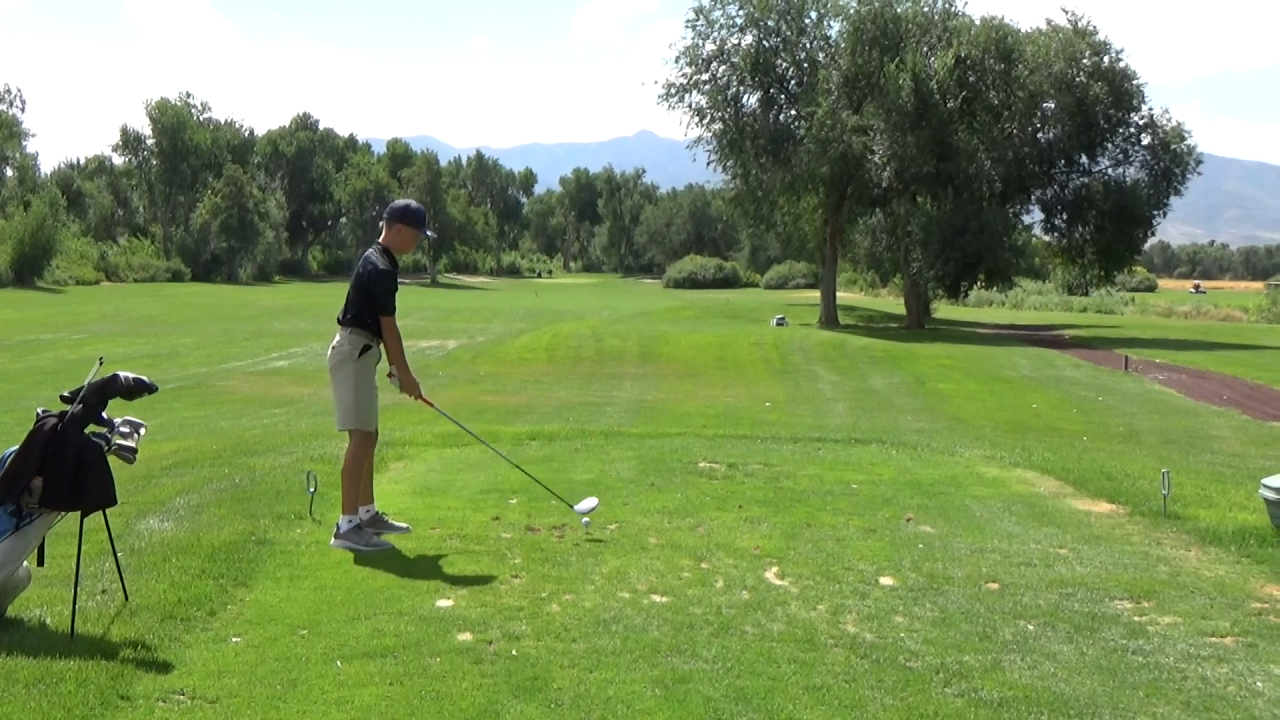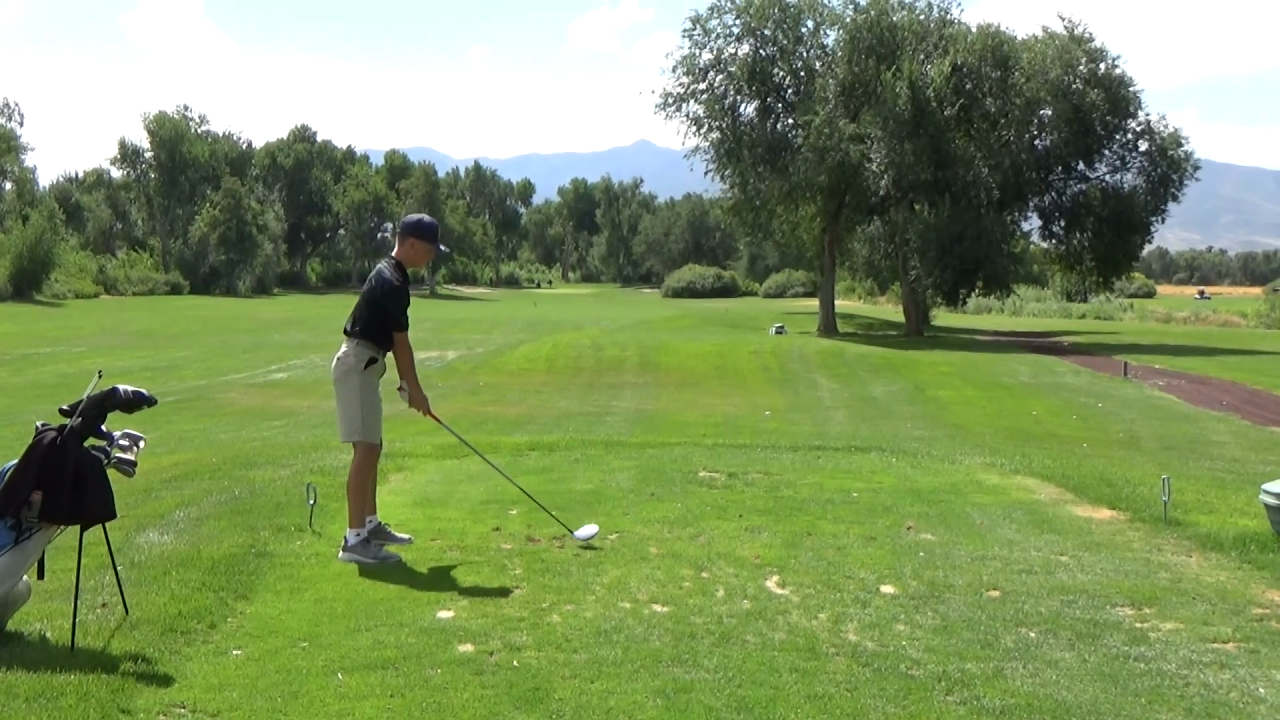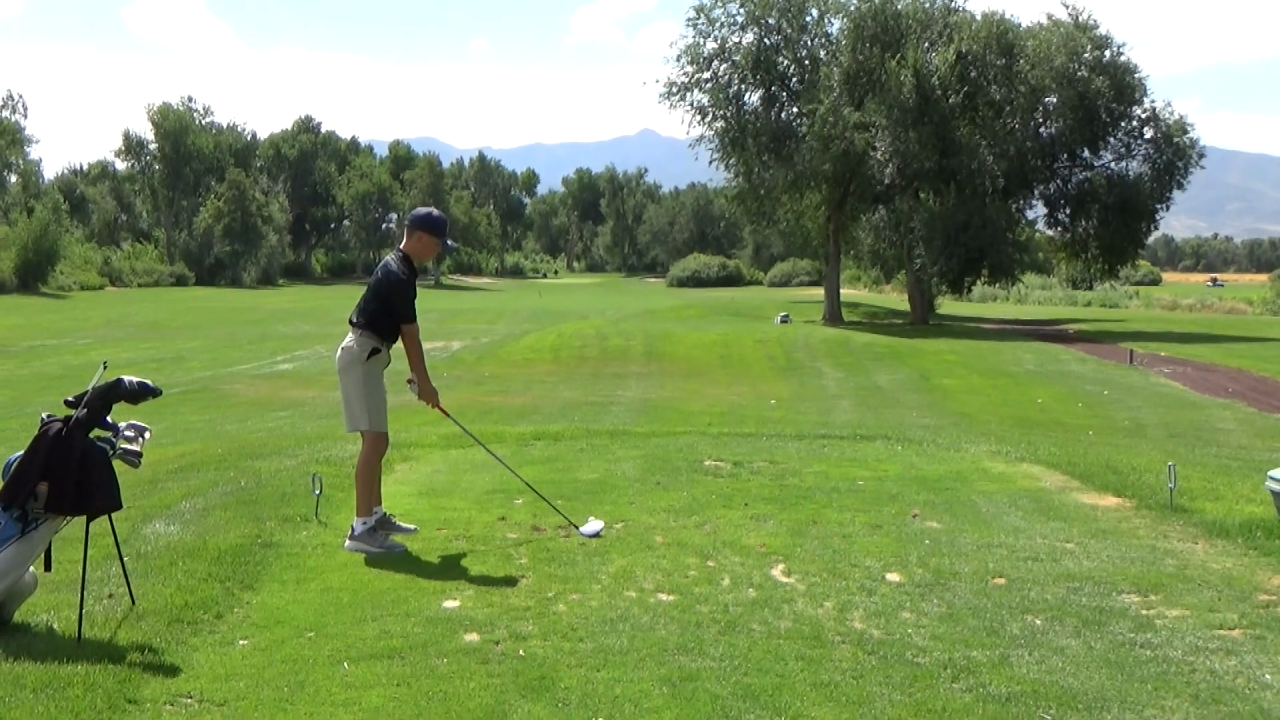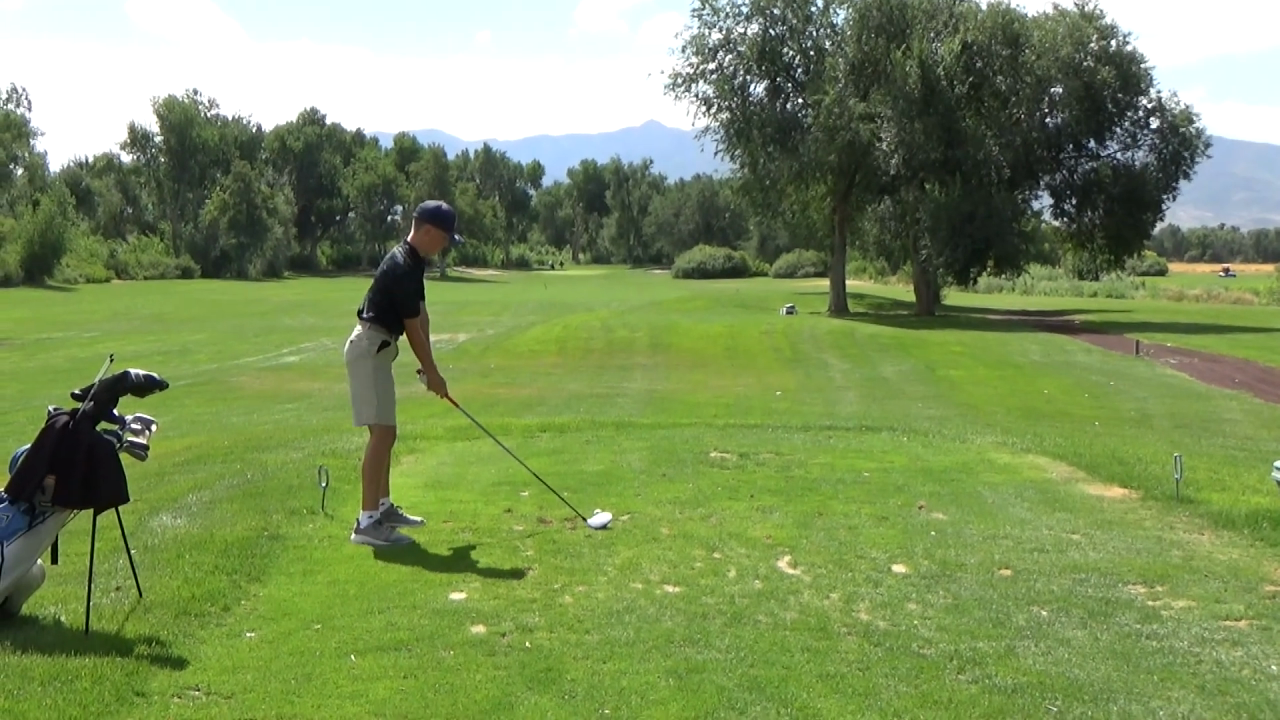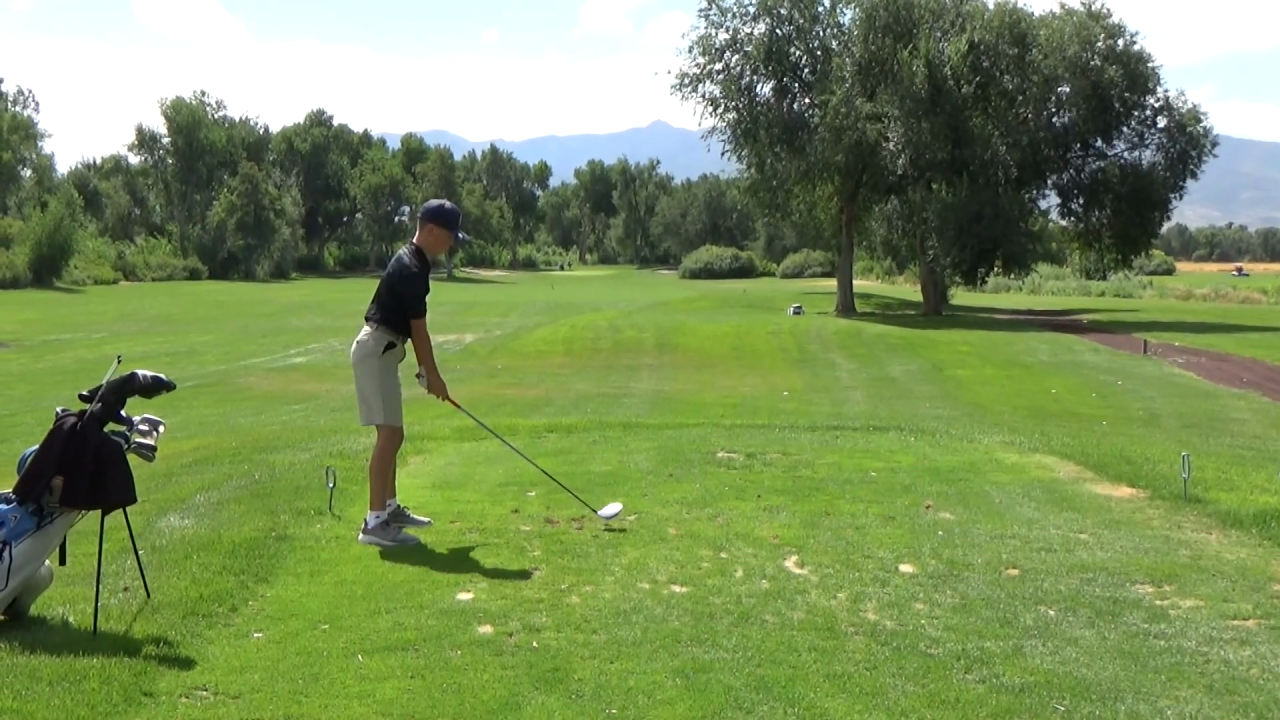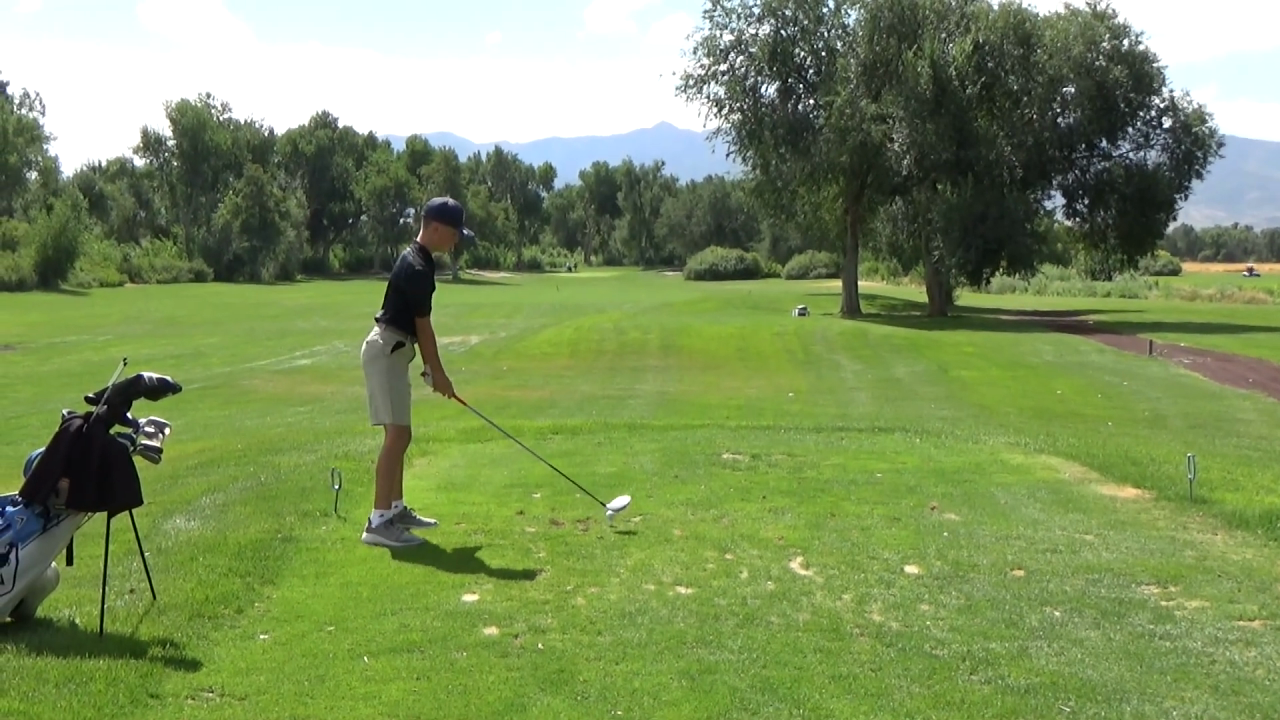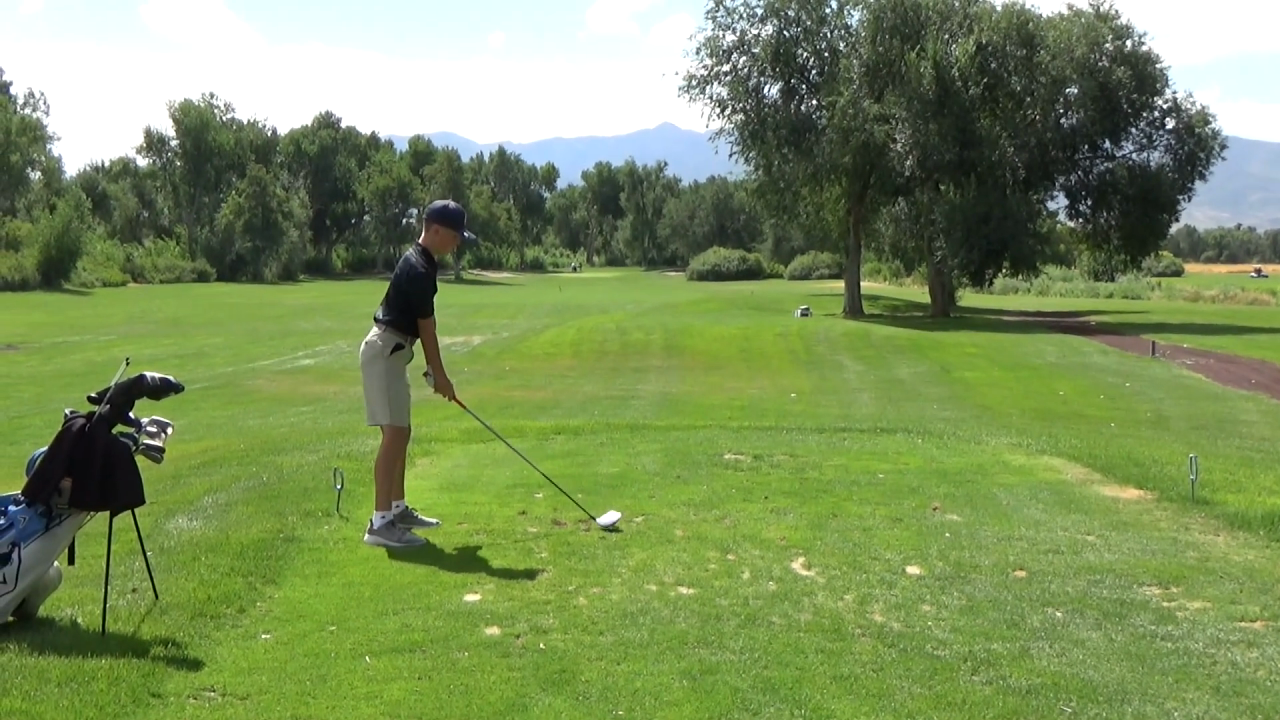
dt=0.7s
person 1, frame 1
left shoulder: (377, 260)
right shoulder: (381, 269)
left elbow: (381, 326)
right elbow: (389, 327)
left wrist: (395, 368)
right wrist: (405, 374)
left hip: (359, 353)
right hip: (353, 353)
left knee: (368, 436)
right knee: (361, 438)
left ankle: (366, 513)
right ankle: (346, 526)
person 1, frame 2
left shoulder: (389, 274)
right shoulder: (392, 284)
left elbow: (394, 339)
right elbow: (401, 342)
left wrist: (406, 382)
right wrist: (416, 389)
left hip: (363, 365)
right hip: (357, 366)
left knee: (370, 449)
right knee: (366, 451)
left ankle: (370, 524)
right ankle: (354, 539)
person 1, frame 3
left shoulder: (398, 267)
right shoulder: (399, 276)
left elbow: (406, 331)
right elbow: (410, 335)
left wrist: (416, 375)
right wrist: (425, 382)
left hip: (368, 356)
right hip: (361, 356)
left knee: (376, 439)
right knee: (375, 440)
left ankle: (375, 515)
right ankle: (361, 529)
person 1, frame 4
left shoulder: (413, 261)
right shoulder: (402, 268)
left elbow: (421, 315)
right elbow: (412, 327)
left wrist: (429, 365)
right wrist: (431, 372)
left hip: (377, 348)
right hip: (370, 349)
left knee: (384, 432)
right knee: (382, 432)
left ankle: (382, 507)
right ankle: (366, 522)
person 1, frame 5
left shoulder: (414, 261)
right shoulder: (411, 270)
left elbow: (415, 326)
right elbow: (418, 329)
left wrist: (425, 368)
right wrist: (433, 375)
left hip: (383, 349)
right hip: (376, 350)
left knee: (391, 433)
right knee: (389, 434)
left ankle: (389, 508)
right ankle: (374, 522)
person 1, frame 6
left shoulder: (416, 259)
right shoulder: (418, 268)
left elbow: (417, 325)
right elbow: (423, 326)
left wrist: (429, 366)
right wrist: (438, 372)
left hip: (393, 350)
right hip: (387, 351)
left knee: (401, 433)
right knee: (397, 433)
left ankle: (395, 509)
right ankle: (379, 521)
person 1, frame 7
left shoulder: (420, 261)
right shoulder: (419, 270)
left elbow: (426, 322)
right elbow: (426, 327)
left wrist: (433, 368)
right wrist: (439, 374)
left hip: (391, 351)
right hip: (384, 351)
left knee: (400, 433)
right knee: (394, 434)
left ankle: (397, 508)
right ankle: (380, 522)
